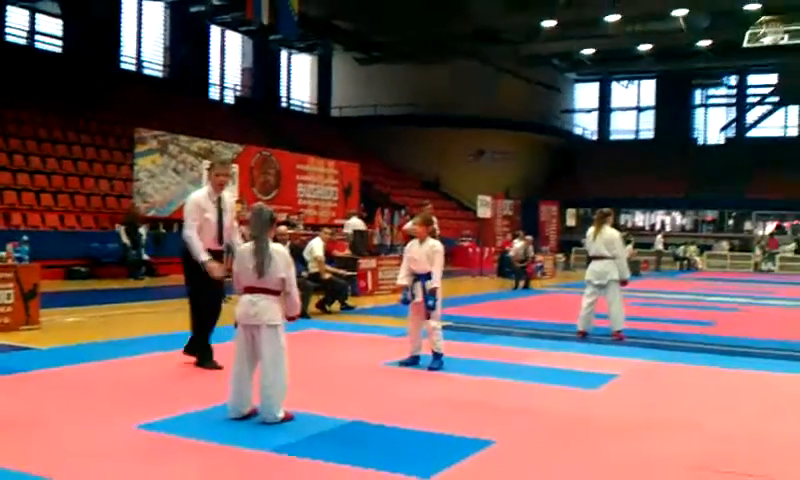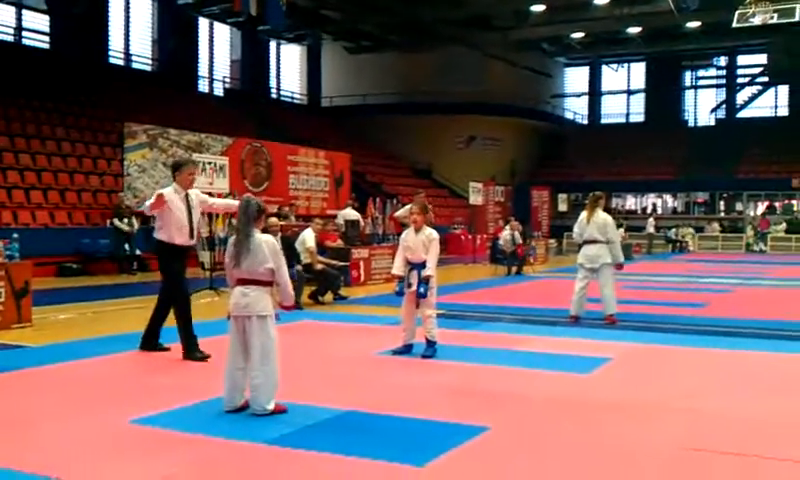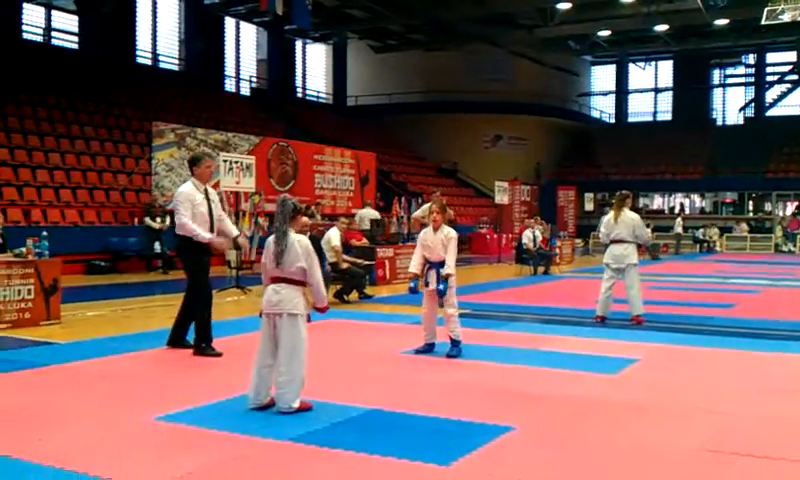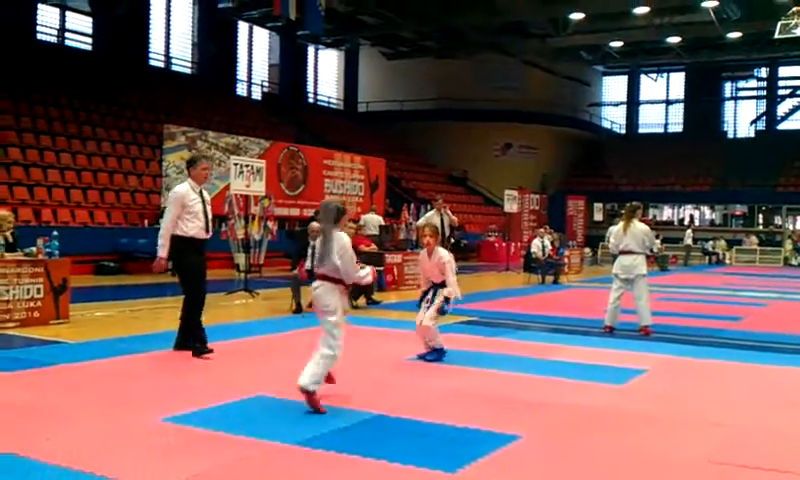
dt=0.5s
person 1, frame 1
left shoulder: (242, 251)
right shoulder: (279, 252)
left elbow: (238, 283)
right elbow: (290, 286)
right wrist: (292, 311)
left hip: (246, 307)
right hip: (269, 309)
left knee: (243, 361)
right knee: (272, 362)
left ankle: (239, 407)
right ankle: (272, 411)
person 1, frame 2
left shoulder: (234, 242)
right shoulder: (268, 242)
left elbow: (230, 275)
right elbow: (281, 275)
right wrist: (287, 300)
left hip: (238, 300)
right hip: (260, 301)
left knee: (237, 353)
right knee: (263, 354)
left ankle: (234, 400)
right ankle: (263, 403)
person 1, frame 3
left shoulder: (271, 241)
right shoulder: (301, 242)
right elbow: (314, 275)
right wrist: (321, 302)
left hip: (271, 297)
right hip: (292, 299)
left knee: (267, 350)
right knee: (291, 353)
left ankle: (259, 397)
right ankle: (288, 401)
person 1, frame 4
left shoulder: (323, 238)
right shoulder: (342, 239)
right elbow: (351, 274)
left wrist: (359, 270)
right wrist: (369, 272)
left hip: (321, 288)
right hip: (332, 293)
left knee: (330, 337)
right knee: (331, 344)
left ankle: (323, 369)
right ankle: (310, 385)
person 2, frame 1
left shoulder: (229, 201)
right shoulder: (197, 199)
left elbow: (232, 229)
right elbow: (190, 233)
right wrist: (206, 261)
left hip: (217, 256)
right hip: (198, 257)
left knee: (215, 304)
right knee: (201, 305)
left ankle: (195, 346)
right ankle: (204, 355)
person 2, frame 2
left shoulder: (194, 196)
right shoulder: (165, 195)
left elbow: (217, 205)
right elbow: (149, 208)
right wrist: (154, 205)
left hip: (182, 251)
right hip: (168, 251)
left knee: (168, 296)
right knee: (181, 296)
left ankle: (150, 340)
right ankle: (190, 347)
person 2, frame 3
left shoulder: (210, 192)
right shoulder: (185, 192)
left elbow: (221, 218)
right elbow: (185, 223)
left wrist: (236, 237)
right wrist: (211, 239)
left hip: (204, 247)
right hip: (190, 247)
left knee: (195, 293)
right knee: (203, 293)
left ankle: (177, 337)
right ankle: (202, 343)
person 2, frame 4
left shoulder: (203, 194)
right shoulder: (179, 192)
right elbow: (168, 225)
right wrist: (162, 255)
left hip: (198, 246)
right hip: (183, 247)
left knee: (198, 294)
right knee: (193, 294)
left ankle: (185, 339)
right ankle: (198, 340)
person 3, frame 1
left shoulder: (435, 246)
right shoulder: (410, 246)
left elbow: (437, 270)
right elbow: (405, 267)
left wrist: (433, 291)
right wrist: (405, 288)
left hip: (429, 287)
right hip: (415, 286)
left knee: (433, 322)
right knee: (414, 322)
left ankle: (437, 356)
right ankle: (414, 355)
person 3, frame 2
left shoulder: (432, 235)
right shoulder: (405, 235)
left elbow: (432, 259)
right elbow: (400, 256)
left wrist: (425, 279)
right wrist: (399, 278)
left hip: (425, 275)
right hip: (410, 274)
left knee: (428, 311)
right knee: (407, 311)
left ankle: (431, 344)
right ankle: (408, 343)
person 3, frame 3
left shoulder: (450, 233)
right shoulder: (424, 234)
left elbow: (450, 258)
right elbow: (418, 255)
left wrist: (445, 279)
right wrist: (415, 277)
left hip: (444, 274)
right hip: (429, 273)
left knee: (450, 310)
right knee: (427, 311)
left ankle: (456, 344)
right ankle: (429, 342)
person 3, frame 4
left shoulder: (444, 256)
right shoulder: (423, 255)
left elbow: (450, 279)
left wrist: (446, 300)
right wrist: (423, 294)
left hip: (445, 291)
right hip: (433, 290)
left knee: (427, 322)
right knee: (420, 322)
left ankle: (437, 350)
right ankle: (432, 349)
person 4, frame 1
left shoulder: (590, 232)
right shoulder: (613, 233)
right elbow: (620, 255)
right wrist: (624, 275)
left hip: (594, 267)
right hip: (609, 268)
left knee: (589, 299)
right knee: (614, 301)
left ankle: (582, 329)
right ankle: (616, 331)
person 4, frame 2
left shoulder: (583, 216)
right shoulder: (606, 218)
left elbow: (576, 236)
right elbow: (613, 240)
right wrist: (618, 259)
left hip: (586, 252)
right hip: (601, 252)
left knee: (581, 283)
right knee: (606, 284)
left ankle: (574, 313)
right ankle: (609, 314)
person 4, frame 3
left shoulder: (609, 216)
right shoulder: (634, 217)
left elbow: (603, 236)
right elbow: (643, 237)
right wrist: (641, 241)
left hip: (612, 251)
right hip: (628, 252)
left knee: (607, 283)
right knee: (633, 284)
left ankle: (600, 314)
right ankle: (636, 315)
person 4, frame 4
left shoulder: (619, 227)
right shoulder: (643, 228)
left elbow: (612, 247)
right elbow: (651, 245)
left hip: (622, 262)
right hip: (637, 262)
left knee: (616, 294)
right knee: (641, 295)
left ankle: (609, 324)
right ankle: (644, 326)
